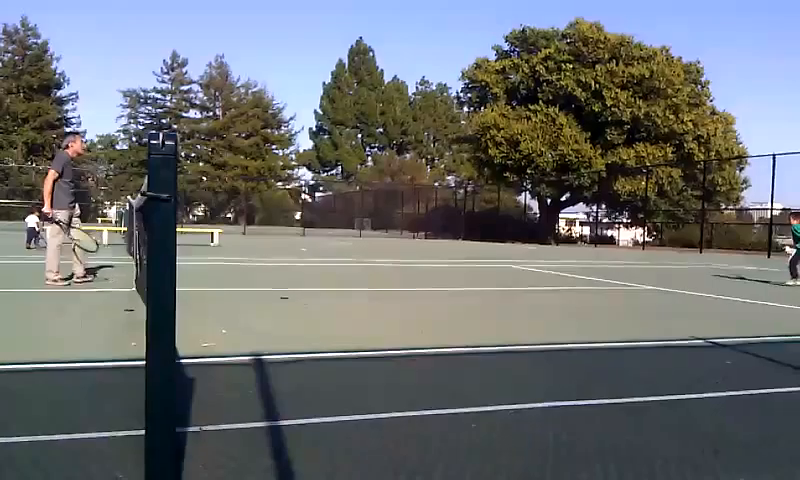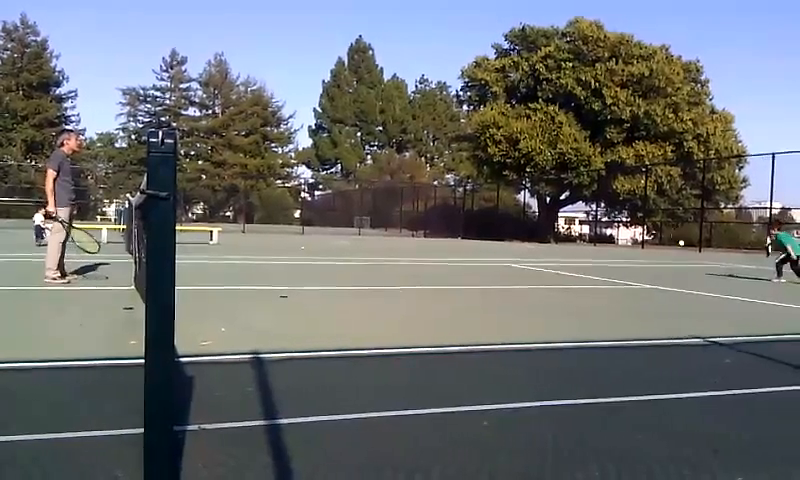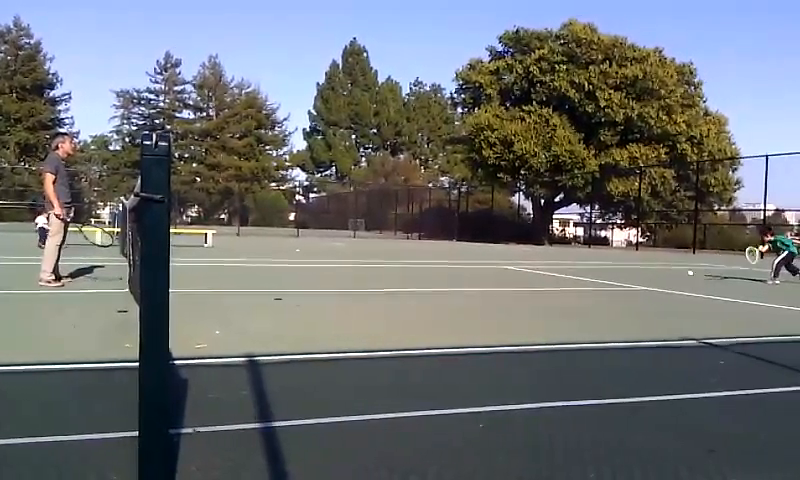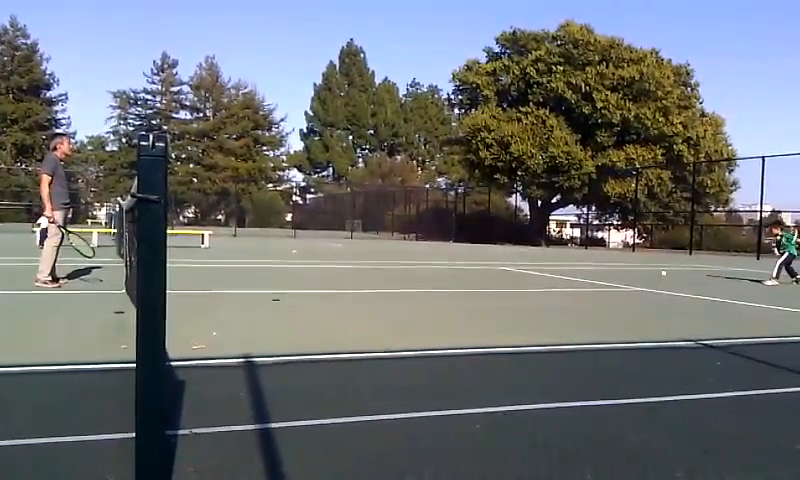
dt=0.4s
person 1, frame 1
left shoulder: (68, 160)
right shoulder: (62, 157)
right elbow: (49, 180)
right wrist: (47, 204)
left hip: (71, 206)
right hip: (60, 207)
right knee: (56, 240)
left ankle: (79, 273)
right ankle: (52, 276)
person 1, frame 2
left shoulder: (66, 158)
right shoulder: (58, 155)
right elbow: (49, 180)
right wrist: (51, 203)
left hip: (68, 205)
right hip: (60, 205)
left knee: (64, 239)
right knee: (57, 238)
left ankle: (60, 271)
right ankle: (51, 274)
person 1, frame 3
left shoulder: (60, 161)
right shoulder: (53, 159)
right elbow: (48, 184)
right wrist: (56, 206)
left hip: (64, 207)
right hip: (58, 208)
left knee: (59, 242)
right knee: (54, 241)
left ankle: (54, 274)
right ankle: (46, 276)
person 1, frame 4
left shoulder: (58, 162)
right shoulder: (51, 160)
right elbow: (44, 185)
right wrist: (48, 208)
left hip: (62, 209)
right hip: (55, 209)
left knee: (56, 242)
right knee: (52, 241)
left ankle: (51, 275)
right ankle: (42, 277)
